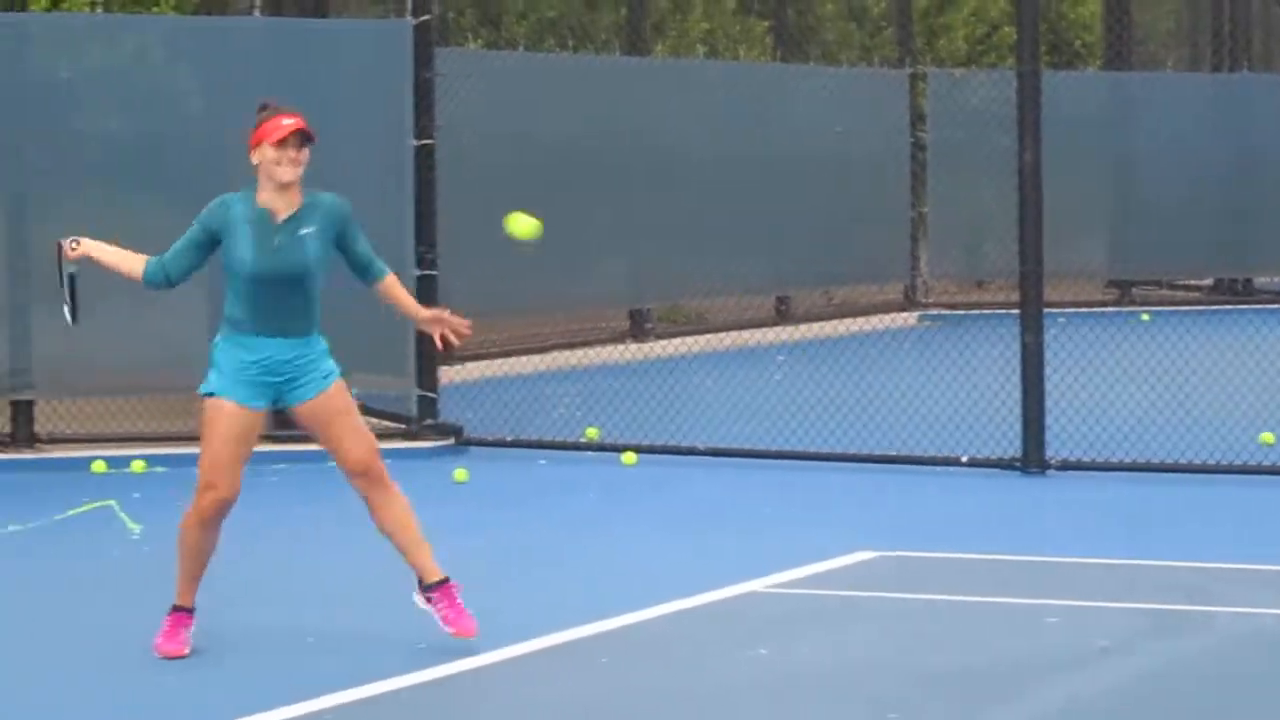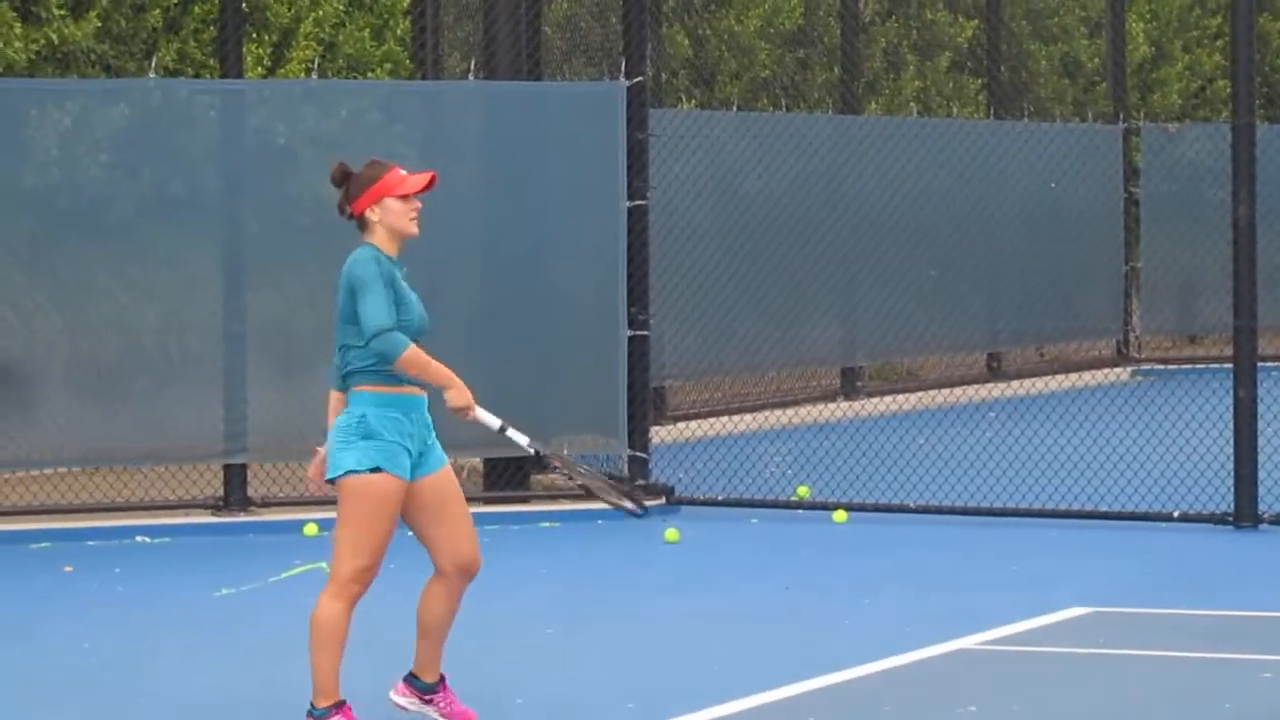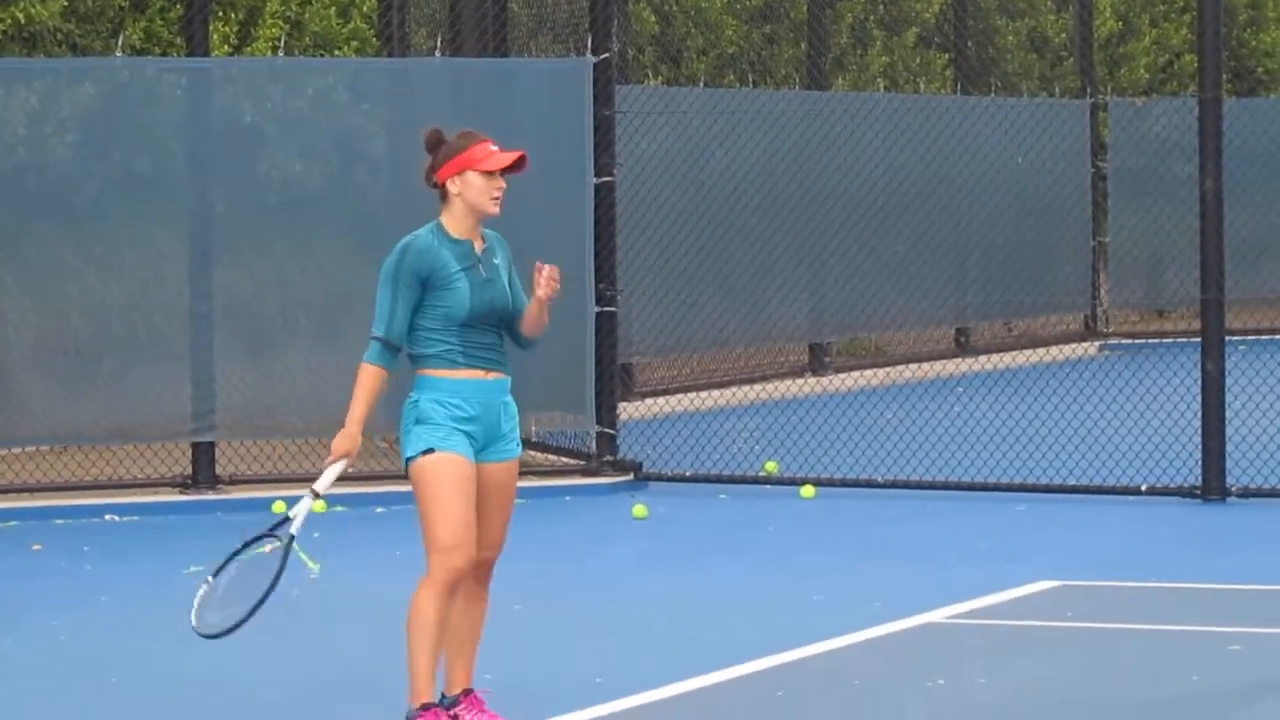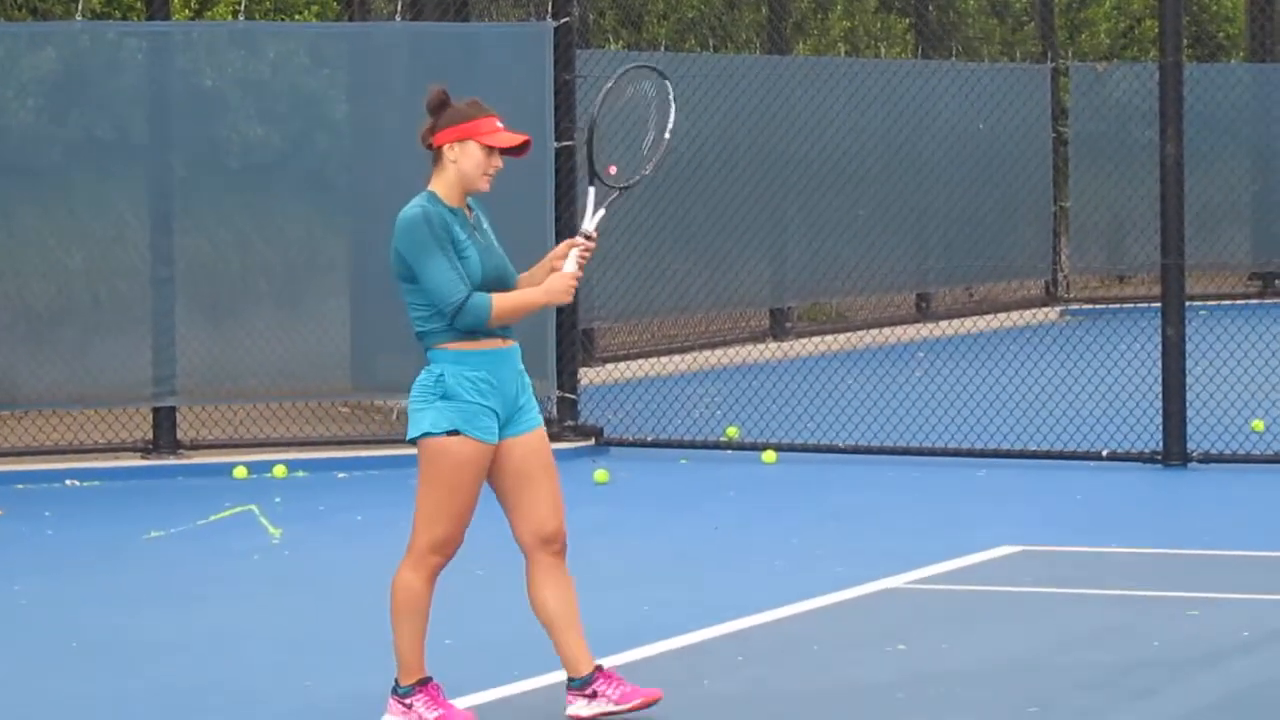
dt=1s
person 1, frame 1
left shoulder: (330, 212)
right shoulder: (226, 210)
left elbow: (371, 270)
right elbow: (162, 272)
left wrist: (421, 315)
right wrist: (93, 250)
left hip: (305, 361)
right hip: (239, 363)
left knee: (370, 473)
right knee: (214, 497)
left ankle: (435, 586)
right ankle: (181, 611)
person 1, frame 2
left shoulder: (380, 269)
right shoulder: (366, 264)
left elbow: (348, 362)
right elbow: (384, 342)
left wrist: (334, 438)
right wrist: (451, 382)
left hip: (412, 427)
right hip: (375, 429)
left knee: (460, 562)
right knee: (350, 578)
person 1, frame 3
left shoulder: (496, 248)
right shoulder: (416, 252)
left elbow: (522, 330)
right elbow: (384, 344)
left wrist: (542, 300)
right wrist: (354, 425)
left hip: (498, 411)
right hip: (441, 411)
left knee: (480, 567)
right knee: (450, 564)
person 1, frame 4
left shoulder: (473, 213)
right shoulder: (419, 220)
right elbow: (463, 310)
left wrist: (552, 264)
right wrist: (547, 294)
left hip: (510, 385)
right hip: (457, 389)
left knee: (547, 540)
right knee: (432, 549)
